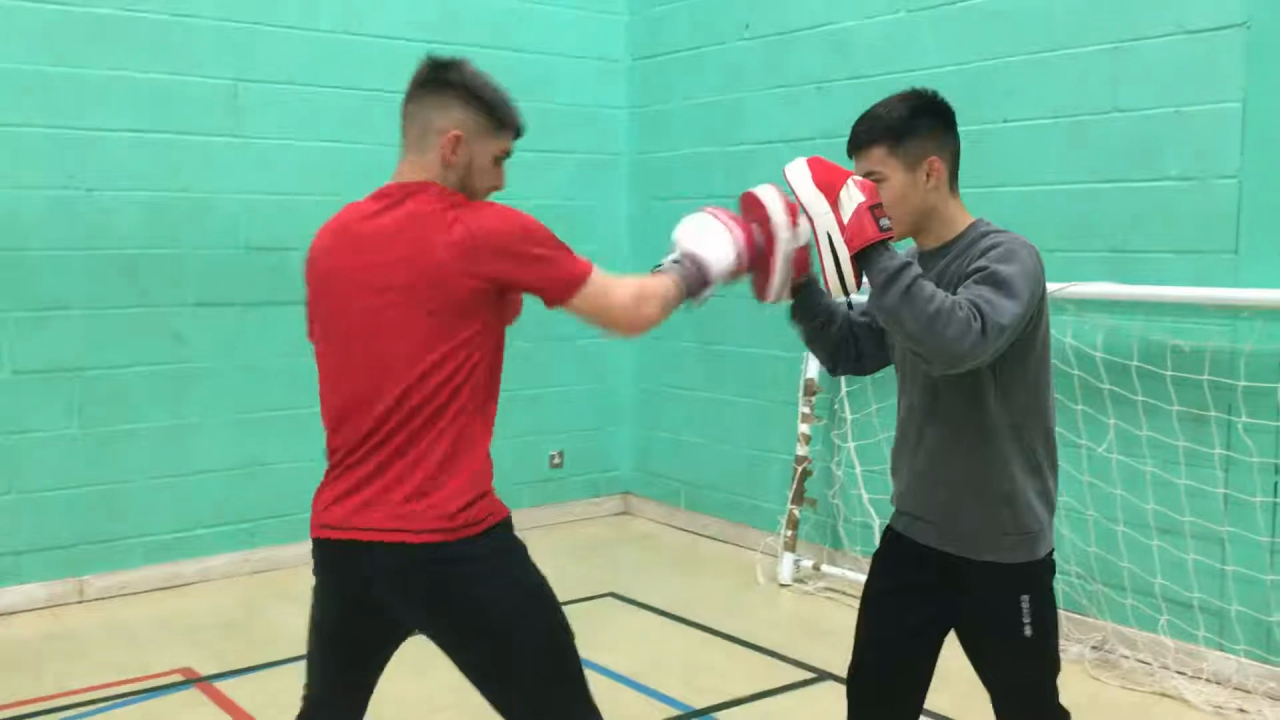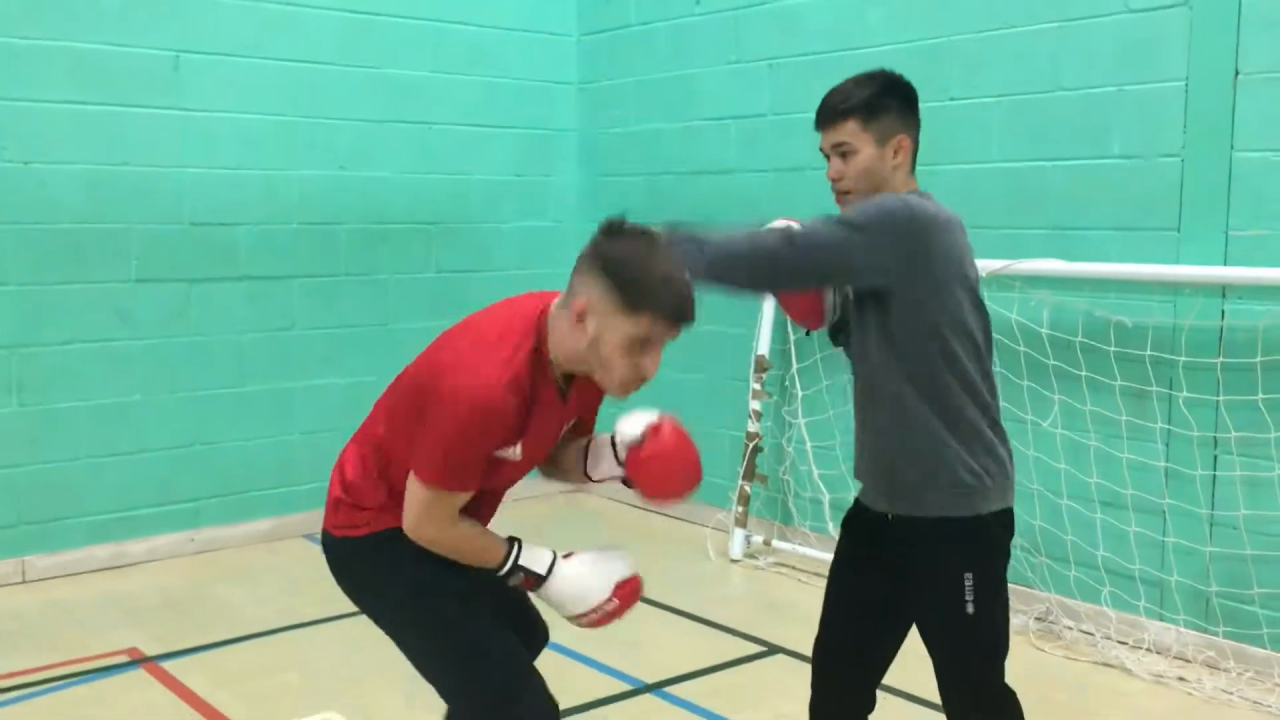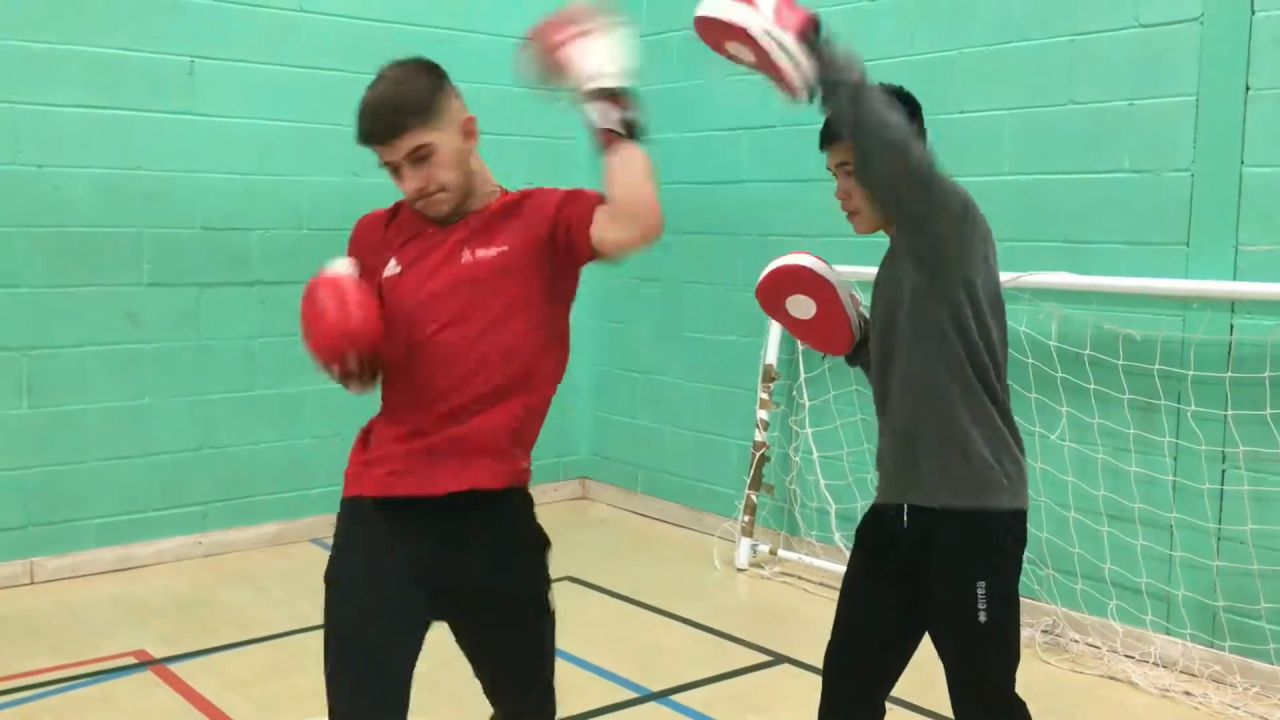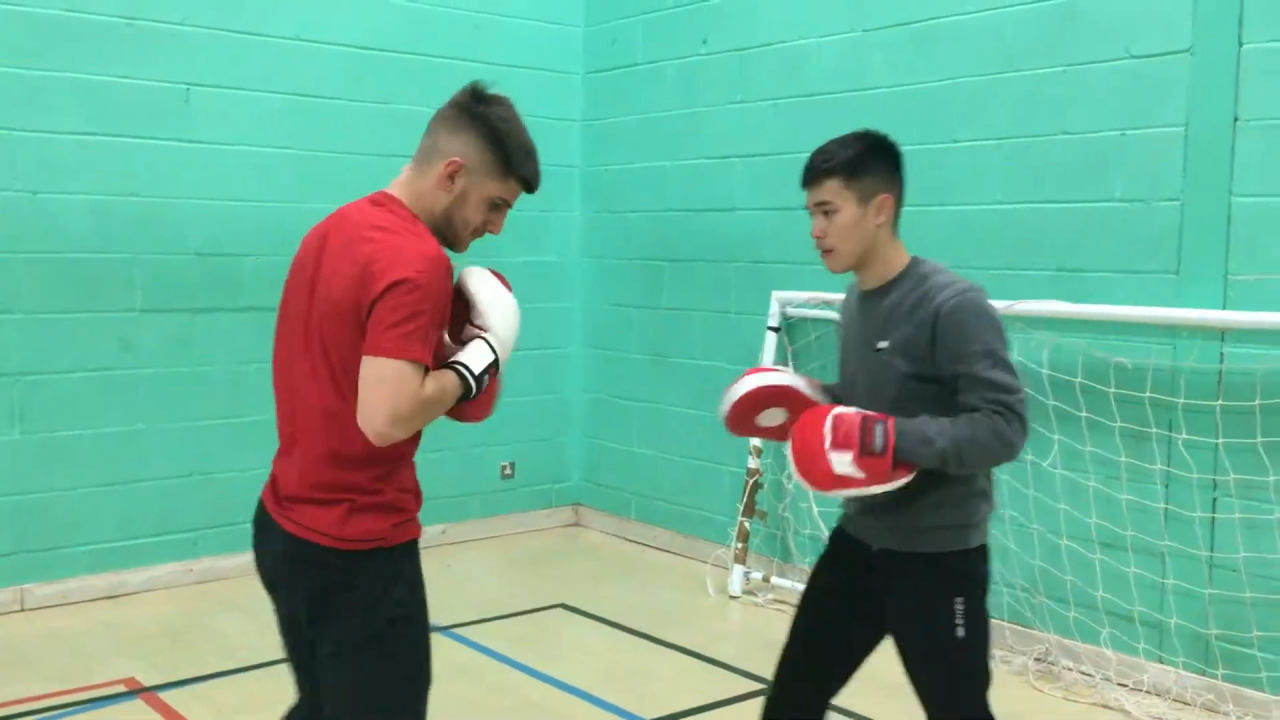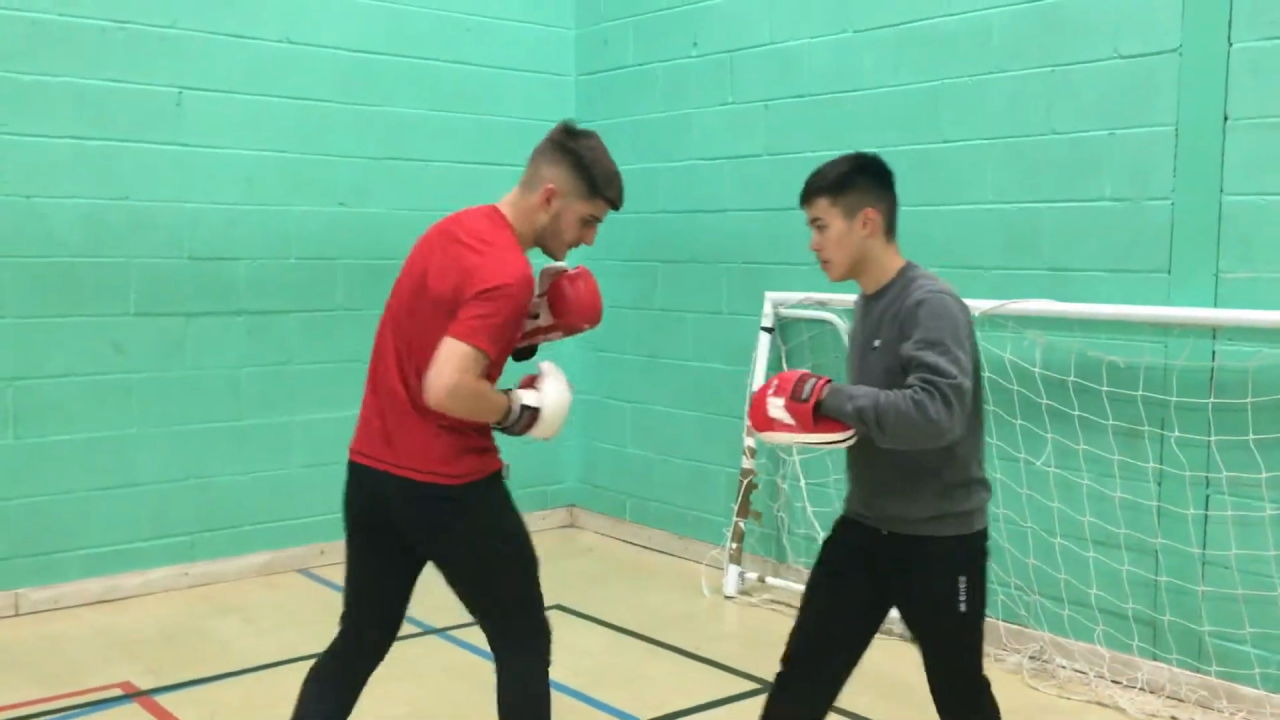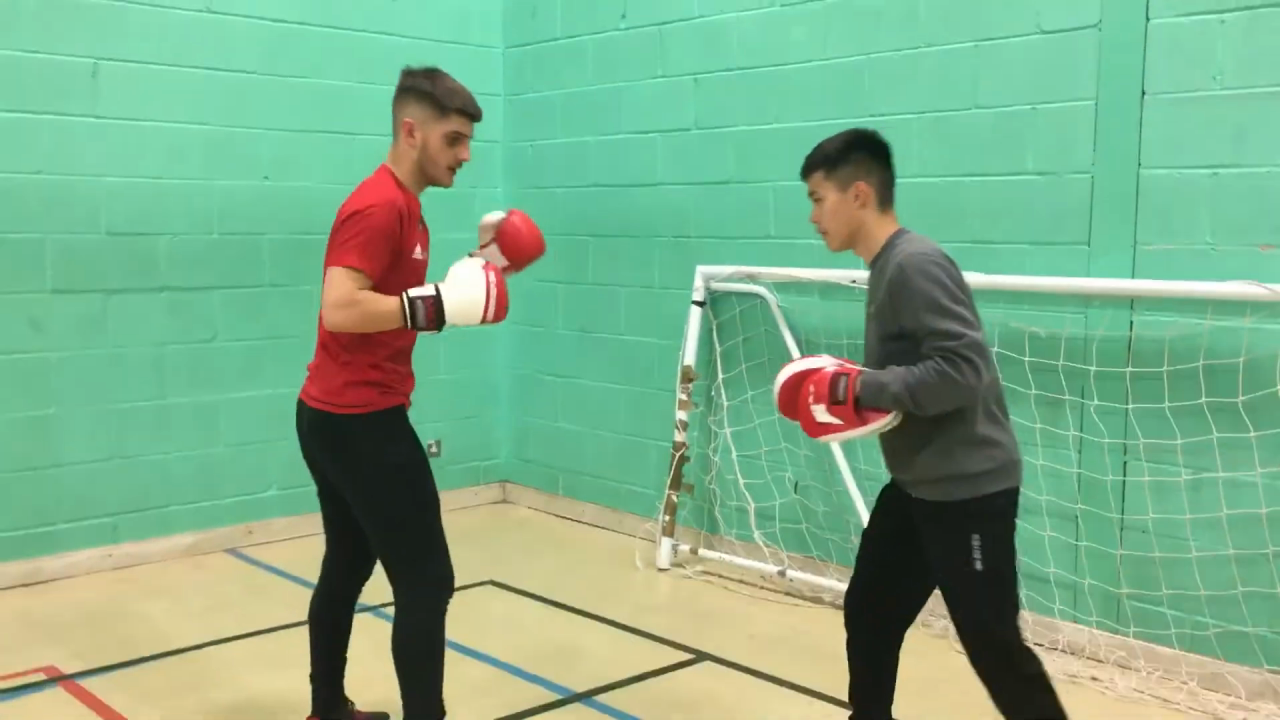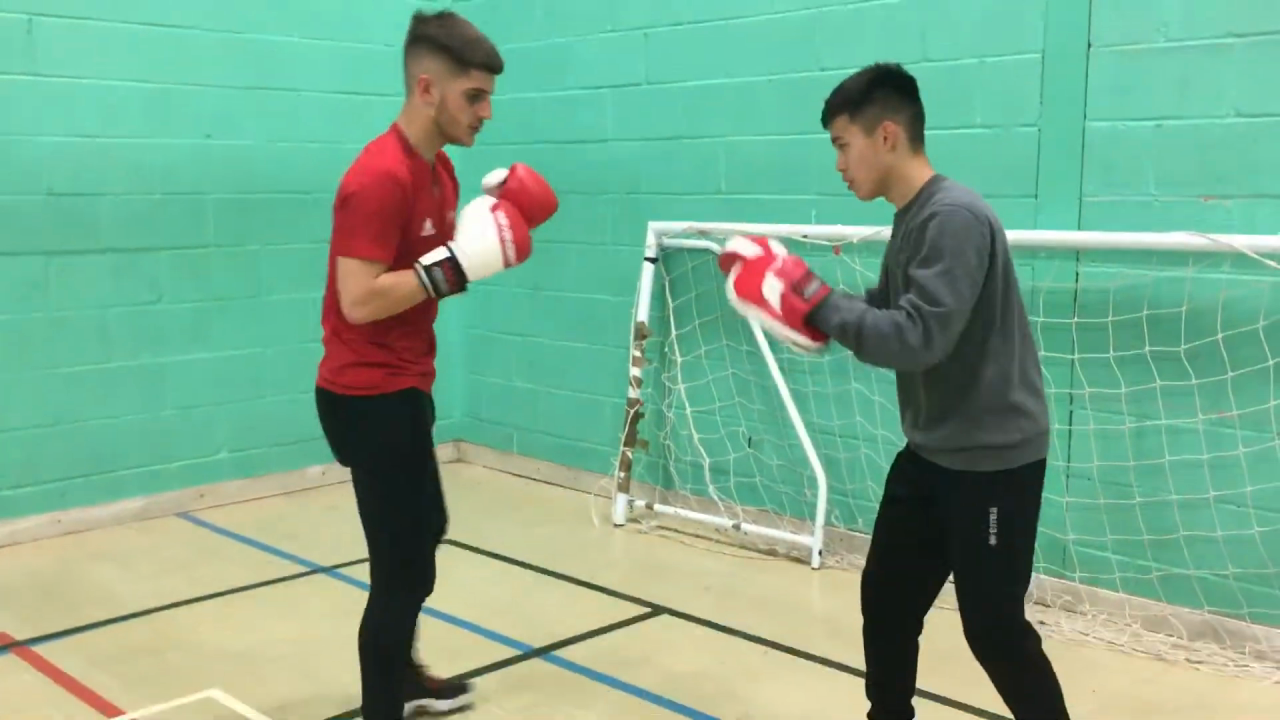
dt=0.7s
person 1, frame 1
left shoulder: (331, 241)
right shoulder: (487, 231)
right elbow: (626, 311)
right wrist: (700, 265)
left hip: (343, 538)
right hip: (449, 541)
person 1, frame 2
left shoulder: (586, 356)
right shoulder: (484, 384)
left elbow: (560, 458)
right elbow: (426, 521)
left wrist: (613, 457)
right wrist: (544, 573)
left hip: (440, 526)
right hip: (375, 530)
left knee: (518, 641)
person 1, frame 3
left shoulder: (549, 219)
right shoulder: (377, 238)
left elbow: (637, 225)
right elbow: (351, 358)
left wrist: (609, 103)
right wrist: (348, 353)
left hip: (491, 515)
right hip: (382, 511)
person 1, frame 4
left shoulder: (331, 232)
right shoulder: (417, 262)
right elbow: (388, 419)
left wrist: (439, 366)
right wrist: (474, 361)
left hip: (283, 528)
right hip: (355, 550)
person 1, frame 5
left shoulder: (452, 230)
right shoulder: (507, 274)
right elbow: (448, 391)
left wrist: (530, 326)
right wrist: (522, 410)
left hip: (373, 472)
right hip: (451, 487)
left knee: (358, 642)
right knee: (523, 645)
person 1, frame 6
left shoulder: (399, 206)
right shoulder: (381, 205)
left elbow: (395, 303)
right elbow: (341, 309)
left wrist: (474, 271)
right wrist: (439, 304)
left hip: (329, 416)
right hip: (362, 419)
left knee: (347, 566)
right knee: (425, 585)
person 1, frame 7
left shoulder: (438, 167)
right shoulder: (381, 177)
right elbow: (359, 301)
left wrist: (491, 230)
right wrist: (460, 262)
left hip: (395, 391)
right hip: (371, 398)
left knee: (419, 532)
right knee: (404, 569)
person 2, frame 1
left shoulder: (1006, 257)
right shoulder: (915, 268)
left elbow: (956, 341)
right elbow: (852, 349)
left wrist: (868, 253)
right wrist: (801, 286)
left hip: (1004, 549)
right hip: (915, 536)
person 2, frame 2
left shoulder: (908, 223)
right shoulder: (886, 243)
left elbow: (790, 253)
left wrist: (681, 257)
right wrist: (836, 314)
left hip: (957, 511)
right hip: (887, 504)
person 2, frame 3
left shoulder: (950, 224)
right shoulder: (908, 254)
left elbow: (900, 160)
right wrist: (857, 341)
left hip: (974, 514)
right hip: (900, 510)
person 2, frame 4
left shoulder: (952, 304)
right shoulder: (856, 305)
left elbow: (1004, 423)
left wrist: (904, 441)
right wrist: (819, 405)
left hip: (939, 553)
right hip: (860, 542)
person 2, frame 5
left shoulder: (931, 305)
right shoulder: (867, 306)
left elbow: (935, 414)
left wrist: (829, 398)
right wrist: (814, 407)
left hip: (941, 536)
right hip: (866, 525)
right knee: (806, 663)
person 2, frame 6
left shoulder: (918, 265)
right shoulder: (886, 270)
left elbow: (963, 370)
left wrist: (864, 388)
right wrist: (840, 391)
left hip: (969, 490)
right hip: (915, 487)
left knee: (994, 648)
right knee: (868, 618)
person 2, frame 7
left shoulder: (956, 218)
right shoulder: (912, 222)
left elbow: (919, 339)
right elbow: (884, 315)
left wrist: (815, 305)
right wrist: (804, 297)
left hip: (994, 458)
right hip: (932, 454)
left knee: (994, 625)
right knee: (885, 598)
